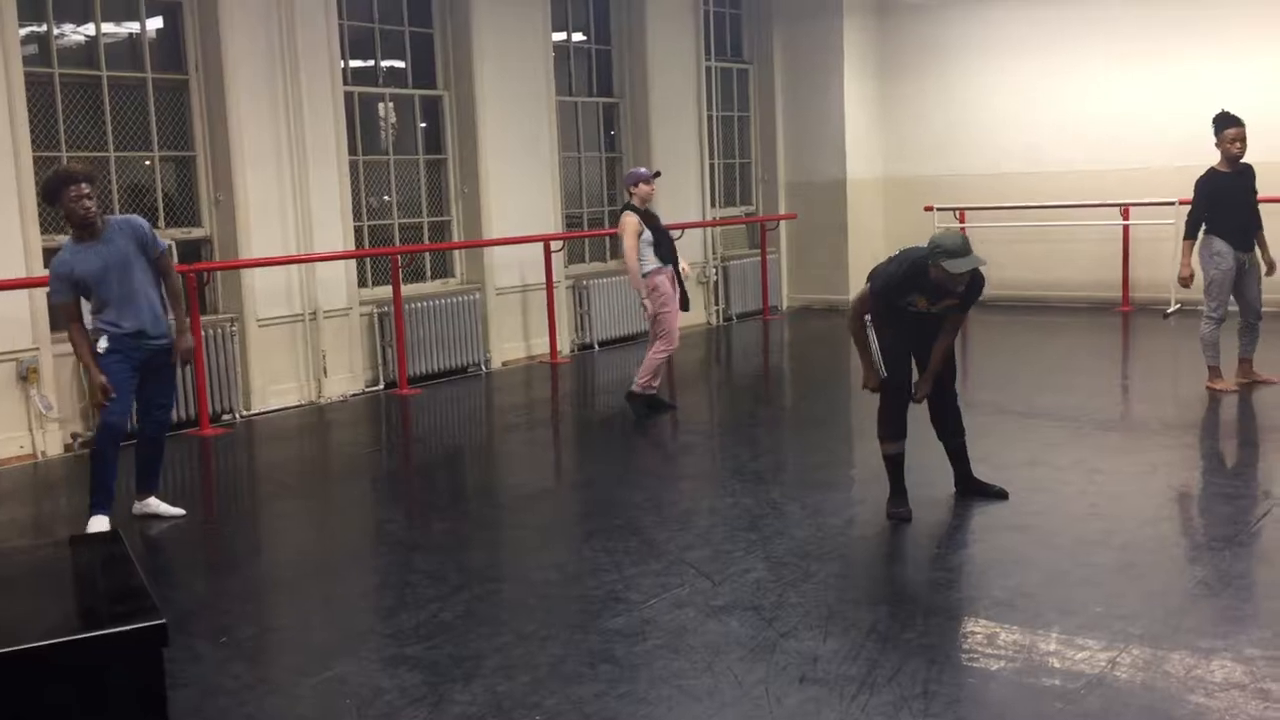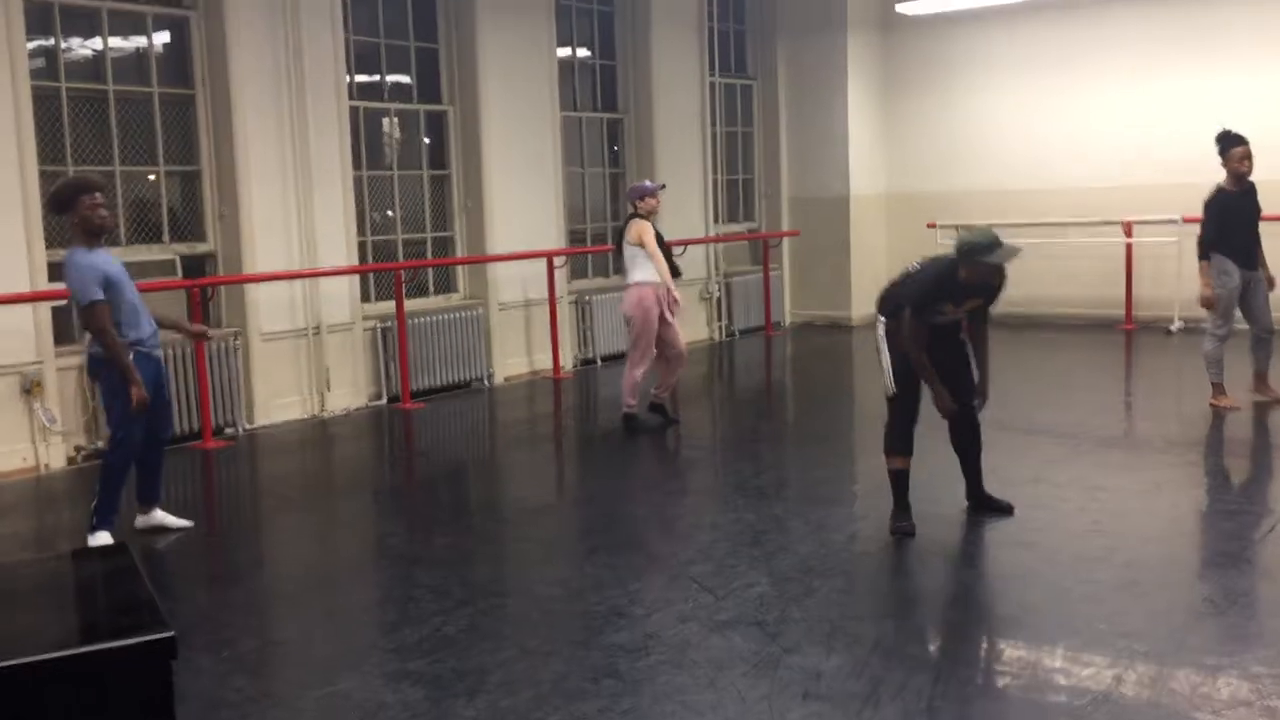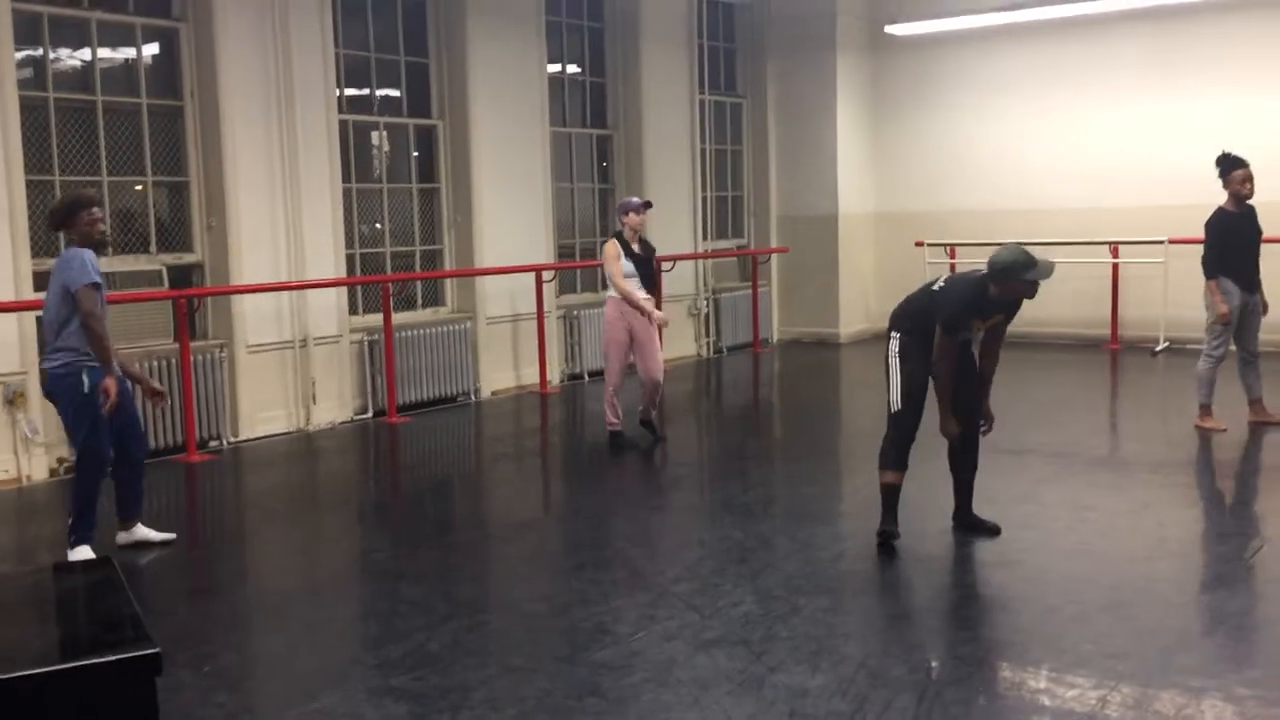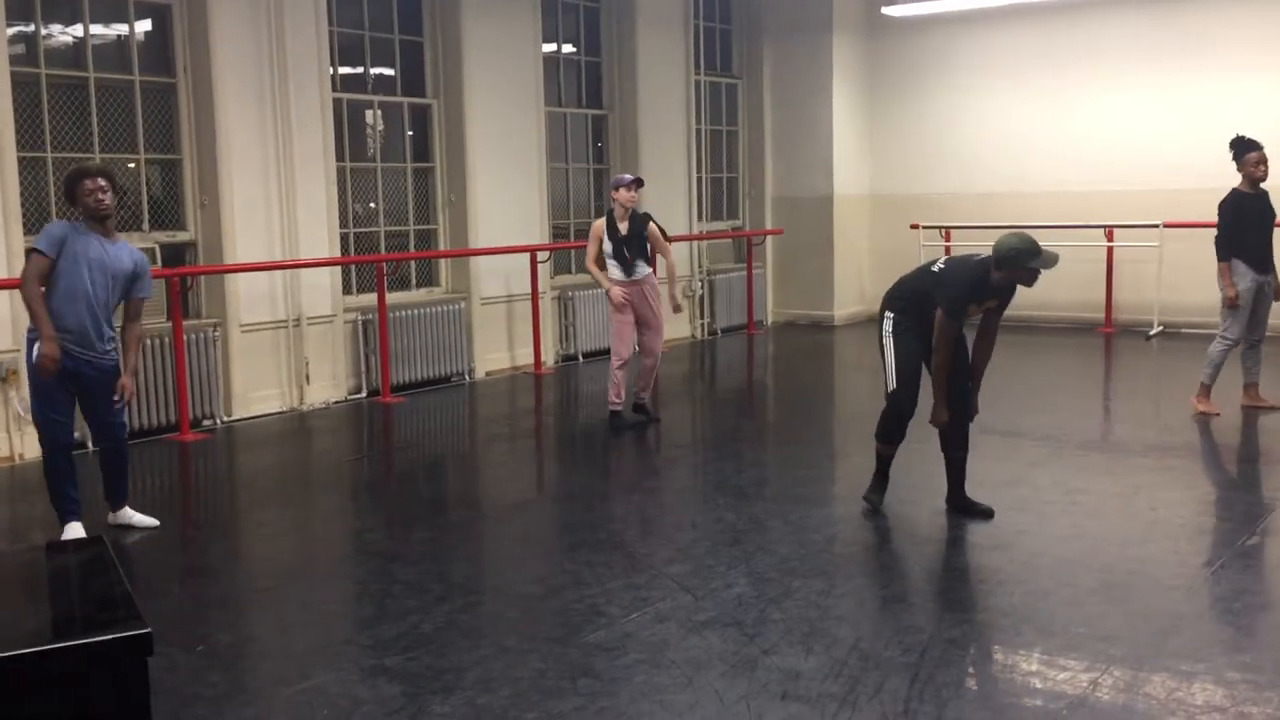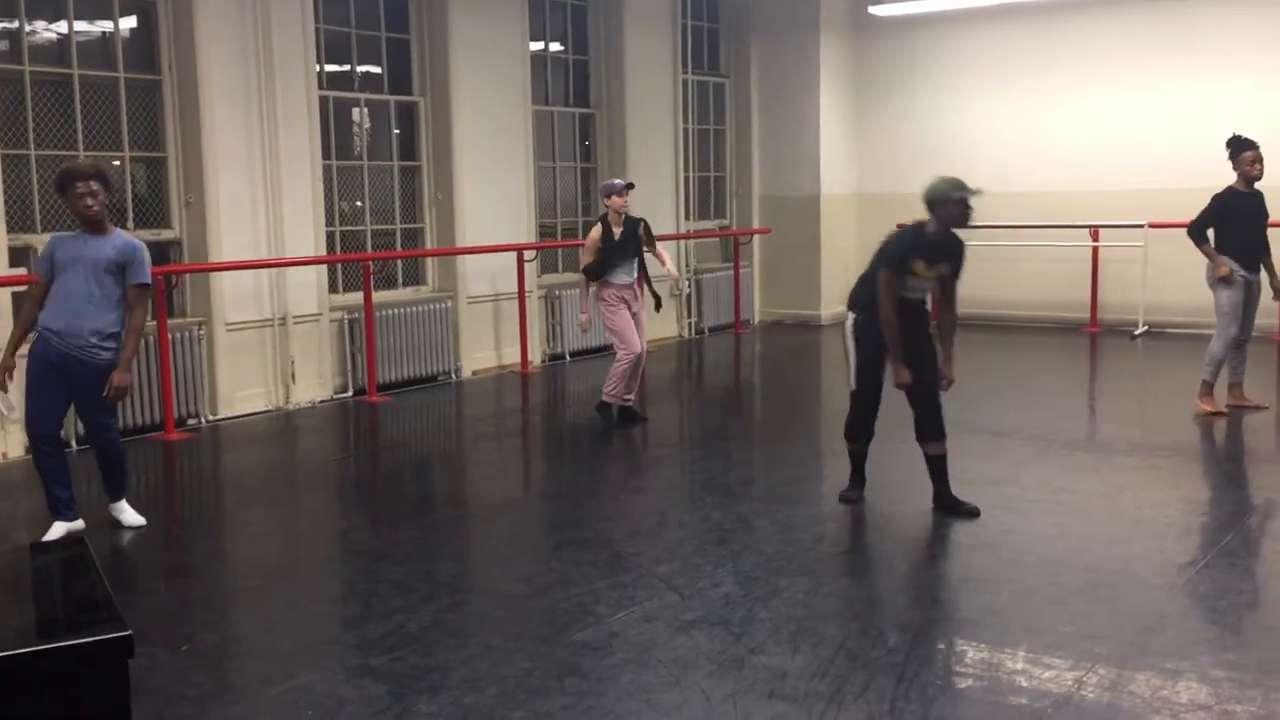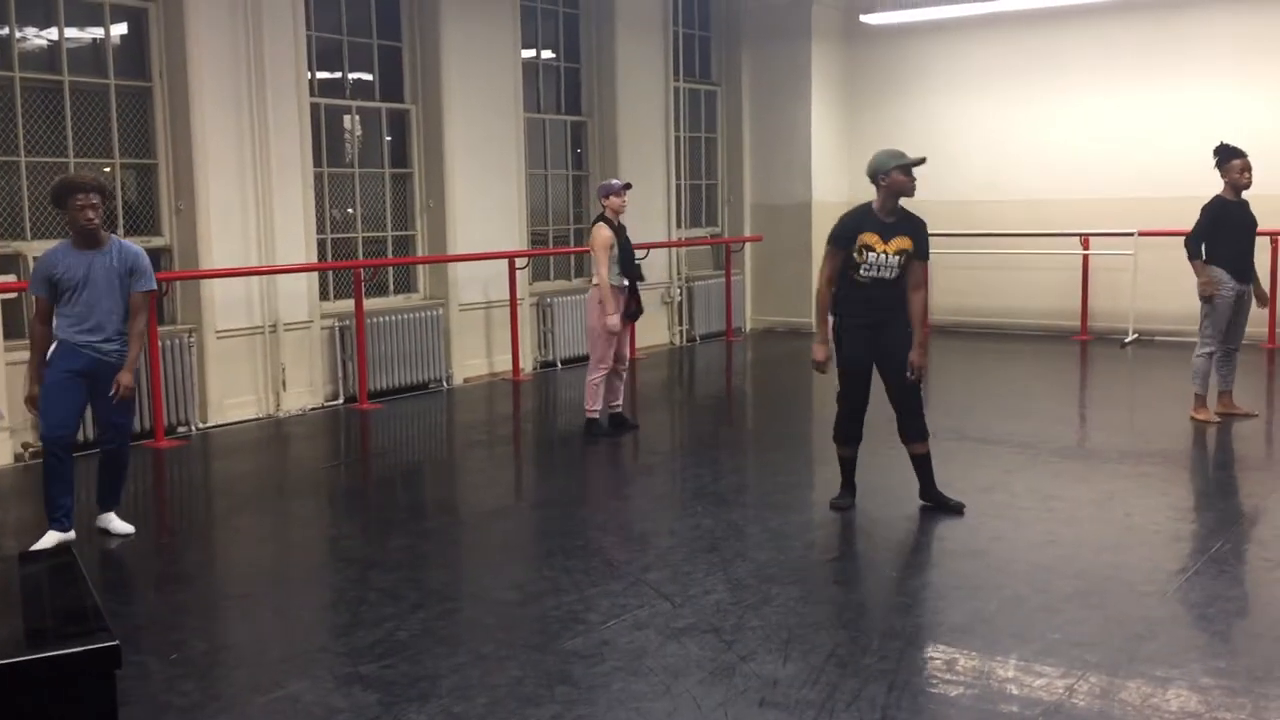
dt=0.3s
person 1, frame 1
left shoulder: (132, 227)
right shoulder: (64, 264)
left elbow: (170, 277)
right elbow: (74, 324)
left wrist: (183, 329)
right wrist: (93, 372)
left hip: (159, 343)
right hip: (114, 347)
left knee: (156, 424)
right knee: (111, 425)
left ankle: (145, 497)
right ankle: (99, 511)
person 1, frame 2
left shoulder: (102, 250)
right shoulder: (81, 265)
right elbow: (102, 329)
left wrist: (181, 326)
right wrist: (133, 381)
left hip: (146, 354)
right hip: (123, 361)
left knee: (157, 434)
right knee: (127, 441)
left ankle: (148, 510)
right ankle: (100, 527)
person 1, frame 3
left shoulder: (87, 267)
right shoulder: (81, 260)
right elbow: (89, 316)
left wrist: (143, 381)
right wrist: (111, 374)
left hip: (100, 374)
right hip: (75, 374)
left knee: (133, 448)
right knee: (95, 458)
left ankle: (129, 527)
right ankle: (79, 543)
person 1, frame 4
left shoulder: (135, 259)
right shoulder: (60, 233)
left elbow: (132, 322)
right elbow: (30, 281)
left wrist: (127, 373)
right wrist: (48, 337)
left hip: (100, 358)
right hip: (53, 351)
left knee: (114, 437)
right knee: (57, 439)
left ankle: (119, 509)
right ankle: (71, 520)
person 1, frame 5
left shoulder: (129, 248)
right shoulder: (57, 246)
left elbow: (136, 312)
right elbow: (35, 300)
left wrist: (124, 367)
left hip: (98, 358)
right hip: (49, 350)
left knee: (104, 434)
right knee: (41, 431)
left ankle: (118, 501)
right ankle: (66, 515)
person 1, frame 6
left shoulder: (131, 256)
right shoulder: (50, 261)
left elbow: (139, 316)
right elbow: (41, 321)
left wrist: (129, 368)
right wrist: (34, 378)
left hip: (113, 361)
right hip: (67, 356)
left knee: (116, 442)
right knee: (56, 438)
left ankle: (107, 511)
right ankle: (60, 525)
person 2, frame 1
left shoulder: (972, 282)
right shoulder: (902, 270)
left elbow: (949, 330)
right elbow: (856, 313)
left wrist: (927, 376)
right wrist: (869, 369)
left hip: (930, 317)
right hip: (886, 314)
left knee: (943, 392)
right knee: (895, 394)
left ankle: (965, 479)
right ankle: (897, 492)
person 2, frame 2
left shoulder: (992, 281)
right shoulder: (931, 280)
left elbow: (978, 323)
right elbow: (913, 343)
left wrist: (983, 377)
right wrist: (938, 390)
left hip: (945, 327)
right hip: (899, 324)
left knee: (965, 407)
right knee: (904, 410)
left ankle: (977, 494)
right ankle: (900, 507)
person 2, frame 3
left shoulder: (1009, 300)
right shoulder: (962, 297)
left elbow: (990, 347)
right elbow: (942, 362)
left wrist: (983, 400)
right wrist: (945, 416)
left hip: (954, 339)
right hip: (910, 336)
left knee: (970, 422)
right knee: (903, 424)
left ankle: (963, 513)
right ankle: (888, 519)
person 2, frame 4
left shoulder: (1003, 285)
right shoulder: (962, 281)
left elbow: (986, 337)
right elbow: (942, 349)
left wrist: (973, 391)
right wrist: (938, 403)
left hip: (943, 320)
right hip: (903, 317)
left knee: (960, 405)
right knee: (902, 402)
left ankle: (957, 495)
right ankle: (880, 479)
person 2, frame 5
left shoulder: (953, 247)
right shoulder: (902, 243)
left elbow: (946, 304)
right elbow: (885, 305)
left wrist: (947, 360)
right wrist: (897, 364)
left hip: (912, 320)
right hip: (868, 318)
left knee: (928, 403)
right knee: (865, 403)
left ankle: (943, 494)
right ankle: (857, 479)
person 2, frame 6
left shoulder: (915, 228)
right shoulder: (852, 223)
left elbow: (917, 289)
right elbow: (826, 282)
left wrist: (919, 345)
right wrist: (821, 340)
left hip: (895, 326)
right hip: (852, 325)
left knee: (910, 404)
right knee: (852, 407)
left ankle: (929, 489)
right ankle: (847, 486)
person 3, frame 1
left shoulder: (1248, 172)
right shoulder: (1209, 181)
left elbow: (1253, 215)
right elbow: (1194, 221)
left wrist: (1265, 252)
right wrist: (1185, 263)
left hip: (1246, 252)
right hip: (1219, 250)
left knee: (1253, 313)
right knee: (1215, 314)
left ankle: (1245, 368)
right ankle: (1214, 376)
person 3, frame 2
left shoulder: (1250, 190)
right shoulder: (1218, 199)
left elbow: (1253, 233)
right elbow: (1206, 242)
right wrist: (1205, 283)
left hip: (1250, 269)
right hip: (1226, 268)
right knee: (1219, 331)
right ankle: (1217, 393)
person 3, frame 3
left shoulder: (1250, 213)
right shoulder: (1219, 220)
left elbow: (1251, 257)
right elbow: (1209, 263)
right wrist: (1219, 301)
left hip: (1249, 292)
right hip: (1227, 290)
left knee: (1250, 353)
right knee: (1214, 352)
left ankle: (1256, 409)
right ankle: (1204, 414)
person 3, frame 4
right shoulder: (1233, 201)
right elbow: (1222, 245)
right wrist: (1228, 284)
right hip: (1241, 273)
left knee: (1255, 337)
right knee: (1231, 335)
left ankle: (1251, 394)
right ankle: (1202, 395)
person 3, frame 5
right shoulder: (1226, 198)
right elbow: (1196, 229)
right wrist: (1216, 263)
left hip: (1251, 274)
right hip: (1229, 272)
left knee: (1242, 336)
right knee: (1227, 333)
left ankle: (1236, 393)
right ankle: (1205, 394)
person 3, frame 6
left shoulder: (1244, 206)
right shoulder: (1216, 207)
right elbow: (1192, 242)
left wrist: (1257, 285)
right wrist: (1203, 280)
left hip: (1241, 284)
right hip: (1220, 282)
left knee: (1231, 345)
right knee: (1209, 344)
left ankle: (1225, 401)
right ankle: (1199, 406)
person 4, frame 1
left shoulder: (647, 214)
right shoulder: (630, 219)
right elbow: (630, 262)
left wrist: (679, 265)
right wrist: (645, 297)
left hip: (666, 279)
right hip: (655, 283)
left knee: (662, 340)
right knee: (668, 342)
left ankle: (650, 394)
right ankle: (636, 392)
person 4, frame 2
left shoulder: (634, 227)
right shoulder: (642, 225)
right elbow: (657, 259)
right wrist: (673, 291)
left hip: (652, 297)
right hip: (642, 297)
left knee: (677, 352)
right knee: (639, 359)
left ankle: (659, 401)
right ankle: (629, 414)
person 4, frame 3
left shoulder: (647, 248)
right shoulder: (612, 246)
right elbow: (618, 284)
right wrist: (650, 309)
left hip: (644, 315)
right hip: (617, 313)
left knee: (653, 375)
right knee: (615, 376)
left ankle: (647, 417)
right ankle: (614, 430)
person 4, frame 4
left shoulder: (645, 224)
right shoulder: (600, 226)
left elbow: (668, 258)
right elbow: (591, 263)
left wrist: (673, 294)
right wrist: (610, 288)
left hip: (647, 288)
right hip: (620, 293)
left knee: (652, 351)
right knee: (621, 354)
left ankle: (641, 401)
right ankle: (616, 410)
person 4, frame 5
left shoulder: (636, 225)
right shoulder: (598, 234)
left elbow: (655, 249)
right elbow: (586, 273)
left wrist: (667, 263)
right wrist: (584, 310)
left hip: (633, 293)
right hip: (610, 296)
left knee: (640, 352)
right knee: (630, 350)
left ankle: (625, 405)
right ankle: (607, 401)
person 4, frame 6
left shoulder: (619, 228)
right shoulder: (602, 231)
right elbow: (602, 275)
left wrist: (632, 293)
right wrist: (611, 313)
left hip: (621, 296)
right hip: (604, 299)
left knee: (621, 360)
right knee: (601, 361)
left ankle: (615, 413)
right ankle: (592, 419)
